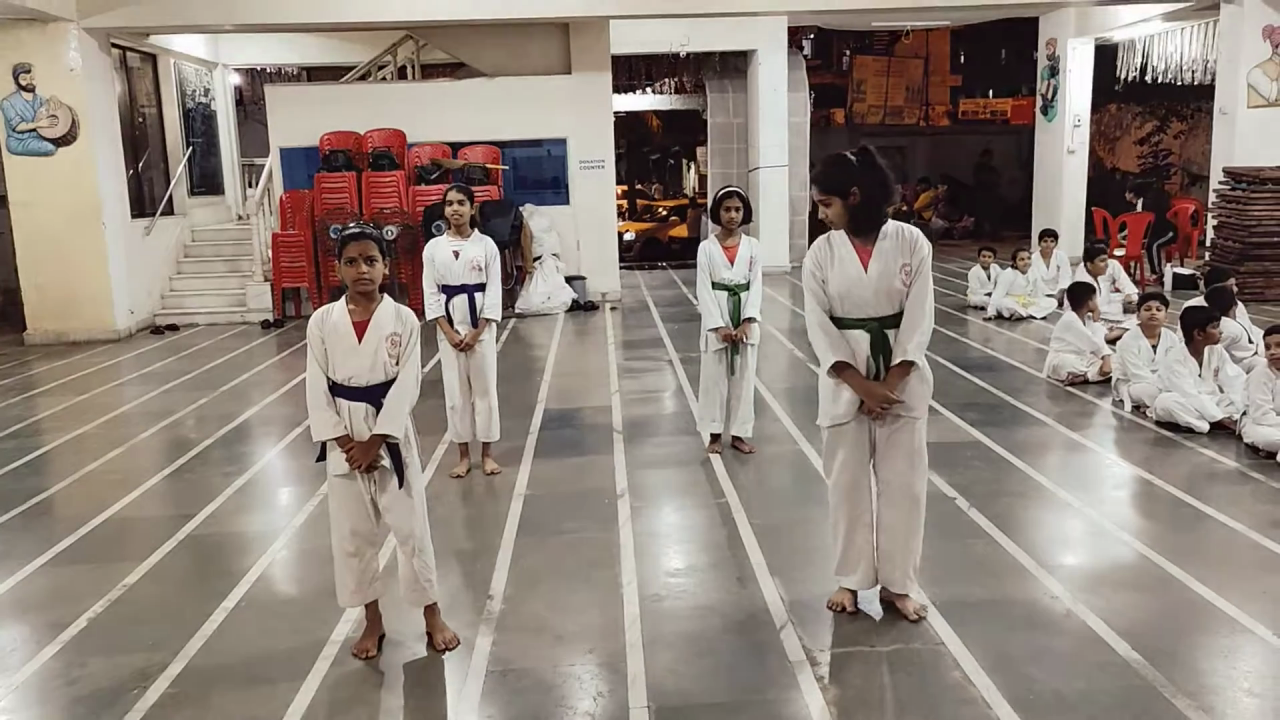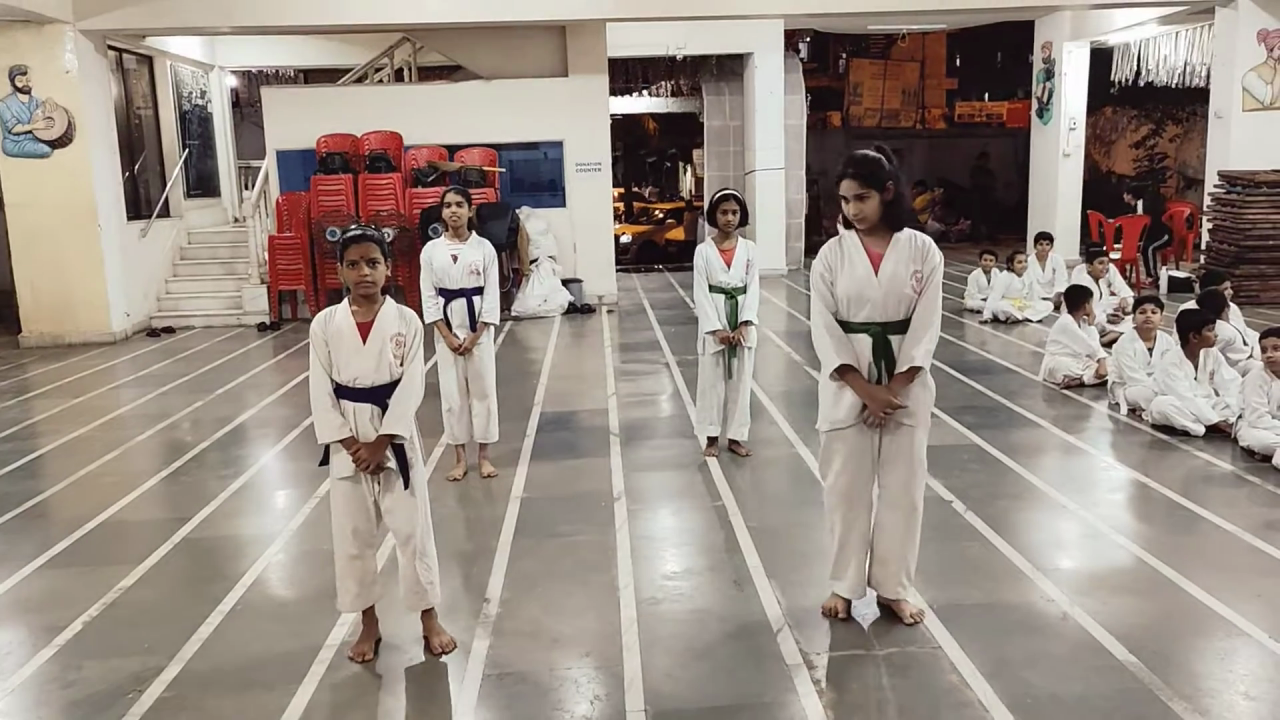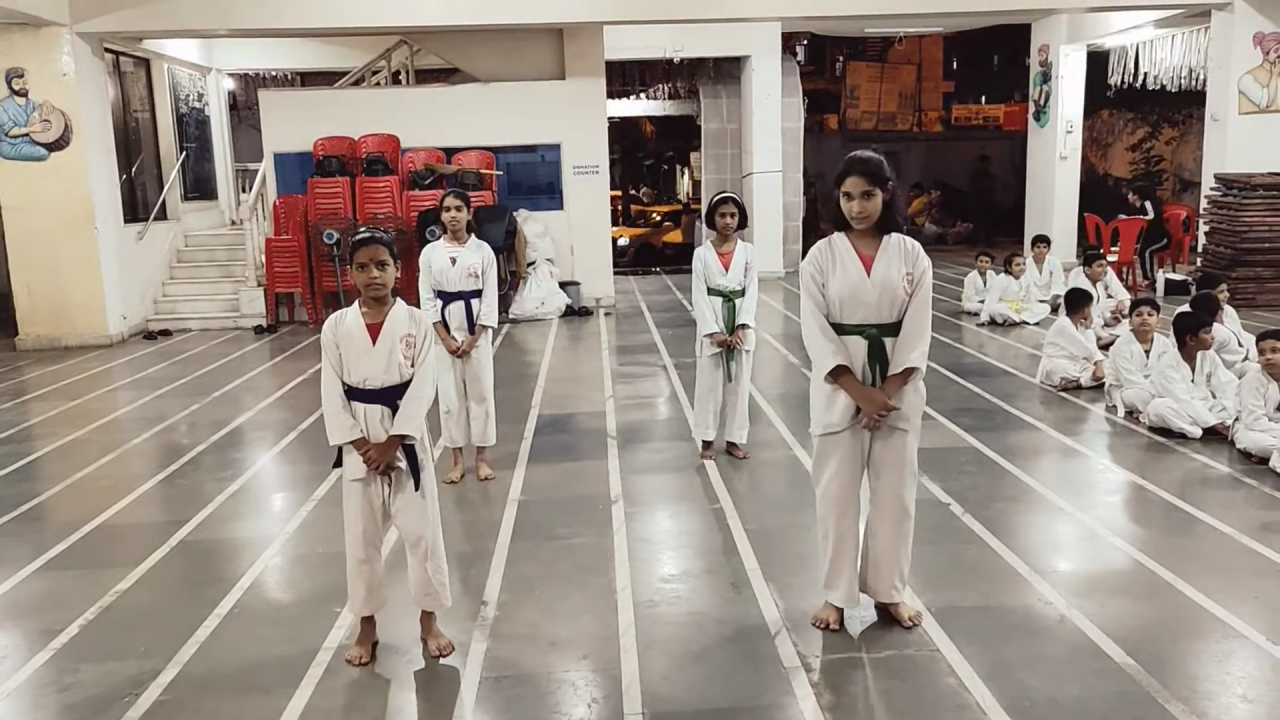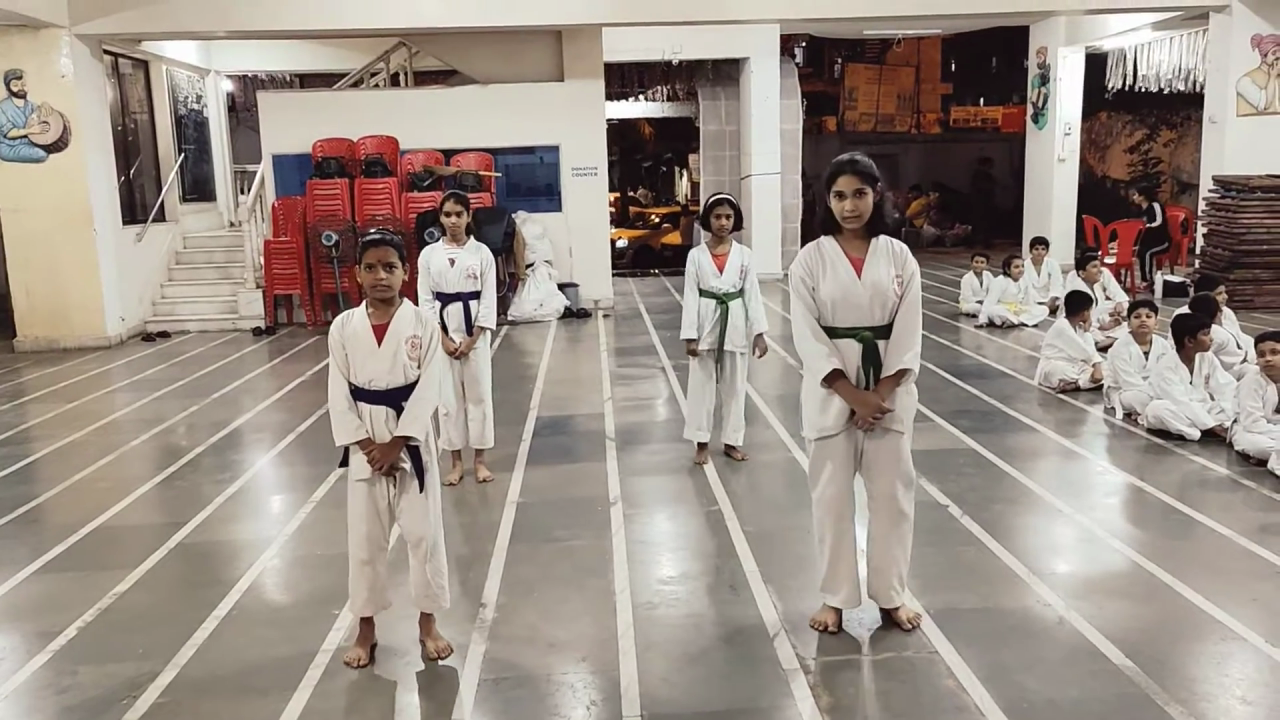
dt=0.3s
person 1, frame 1
left shoulder: (910, 242)
right shoulder: (821, 252)
left elbow: (918, 318)
right elbow: (819, 326)
left wrist: (890, 383)
right wrist: (863, 386)
left hip: (902, 377)
right hip: (844, 380)
left knee: (904, 481)
right knee: (846, 482)
left ankle: (896, 583)
right ankle: (850, 578)
person 1, frame 2
left shoulder: (922, 250)
right shoulder: (832, 254)
left elbow: (925, 327)
right elbow: (824, 328)
left wrist: (893, 390)
right wrist: (866, 390)
left hip: (905, 385)
right hip: (846, 386)
left knee: (903, 487)
right knee: (844, 487)
left ankle: (894, 587)
right ankle: (844, 584)
person 1, frame 3
left shoulder: (911, 254)
right shoulder: (822, 255)
left elbow: (917, 329)
right elbow: (815, 331)
left wrist: (887, 391)
right wrist: (860, 392)
left hip: (897, 386)
right hip: (838, 388)
left knee: (895, 491)
right knee: (835, 492)
left ankle: (889, 591)
right ankle: (837, 594)
person 1, frame 4
left shoulder: (898, 255)
right shoulder: (810, 259)
left elbow: (908, 330)
right elbow: (807, 335)
left wrist: (882, 393)
right wrist: (853, 395)
left hip: (889, 389)
right hip: (831, 390)
left knee: (893, 492)
right knee: (831, 495)
left ankle: (890, 594)
right ankle: (835, 595)
person 2, frame 1
left shoulder: (403, 320)
right shoulder: (322, 322)
left elbow: (406, 386)
right elbow: (317, 388)
left wrist: (375, 441)
right wrist: (344, 441)
left hip: (391, 437)
right hip: (343, 442)
left knee: (411, 529)
right knee: (351, 535)
left ankle: (432, 613)
right ankle: (372, 620)
person 2, frame 2
left shoulder: (406, 321)
right shoulder: (325, 324)
left elbow: (411, 387)
right elbow: (321, 391)
left wrist: (381, 442)
right wrist: (351, 443)
left hip: (396, 438)
right hip: (347, 443)
left knee: (413, 531)
right knee: (352, 537)
left ankle: (429, 618)
right ankle: (369, 624)
person 2, frame 3
left shoulder: (416, 322)
right shoulder: (336, 327)
left elbow: (421, 389)
right elbow: (332, 394)
left wrist: (391, 443)
right wrist: (361, 445)
left hip: (406, 440)
right hip: (358, 445)
left knee: (422, 532)
right knee: (360, 539)
left ankle: (429, 620)
right ankle: (366, 627)
person 2, frame 4
left shoulder: (422, 323)
right shoulder: (343, 327)
left elbow: (428, 390)
right elbow: (339, 394)
left wrist: (396, 443)
right wrist: (366, 445)
left hip: (412, 441)
right hip: (364, 443)
left knee: (424, 533)
right knee: (364, 539)
left ankle: (427, 622)
right ankle: (366, 628)
person 3, frame 1
left shoulder: (486, 245)
right shoulder: (433, 248)
left elbow: (493, 291)
right elbow: (431, 294)
left wrist: (476, 332)
right wrist: (449, 332)
left hip: (481, 326)
right hip: (448, 328)
left knee: (484, 388)
right knee: (456, 390)
left ankle: (487, 452)
right ankle: (464, 454)
person 3, frame 2
left shoulder: (484, 247)
right shoulder: (431, 250)
left elbow: (492, 294)
right elbow: (429, 297)
left wrist: (475, 336)
right wrist: (448, 336)
left hip: (479, 328)
right hip: (447, 330)
left knee: (483, 390)
right knee: (452, 392)
left ankle: (483, 455)
right ankle: (461, 457)
person 3, frame 3
left shoulder: (482, 250)
right shoulder: (430, 253)
left elbow: (490, 297)
right elbow: (427, 299)
left wrist: (473, 338)
right wrist: (446, 339)
left hip: (477, 331)
right hip: (443, 333)
left knee: (481, 392)
right knee: (450, 395)
left ankle: (481, 457)
right ankle: (458, 459)
person 3, frame 4
left shoulder: (481, 252)
right shoulder: (429, 255)
left elbow: (488, 300)
right elbow: (426, 301)
left wrist: (471, 340)
right wrist: (444, 340)
left hip: (475, 333)
right hip: (442, 335)
left knee: (479, 394)
right knee: (449, 397)
left ankle: (479, 460)
right ankle: (456, 462)
person 4, frame 1
left shoulder: (752, 246)
right shoulder: (707, 247)
left elbow: (756, 286)
right elbow: (704, 290)
left wrist: (747, 322)
right wrist: (719, 326)
left hip: (745, 320)
right hip: (716, 321)
left knee: (743, 378)
right knee: (714, 378)
left ankle: (739, 433)
right ankle: (715, 433)
person 4, frame 2
left shoulder: (749, 248)
right shoulder: (703, 250)
left elbow: (753, 289)
right elbow: (701, 293)
left wrist: (744, 324)
right wrist: (716, 329)
left hip: (742, 323)
right hip: (713, 324)
left knee: (740, 382)
right knee: (711, 381)
left ankle: (735, 436)
right ankle: (712, 437)
person 4, frame 3
left shoulder: (747, 251)
right shoulder: (702, 253)
left elbow: (751, 292)
right elbow: (699, 295)
left wrist: (742, 326)
right wrist: (713, 331)
left hip: (740, 326)
right hip: (712, 326)
left knee: (739, 384)
right knee: (708, 385)
left ankle: (733, 439)
right ankle: (707, 440)
person 4, frame 4
left shoulder: (744, 254)
right shoulder: (696, 255)
left elbow: (752, 294)
right elbow: (690, 296)
left wrist: (759, 332)
right wrist: (690, 336)
left hip: (736, 327)
right hip: (705, 327)
left knee: (735, 386)
right knee: (701, 385)
left ankle: (731, 441)
right ankle: (702, 443)
